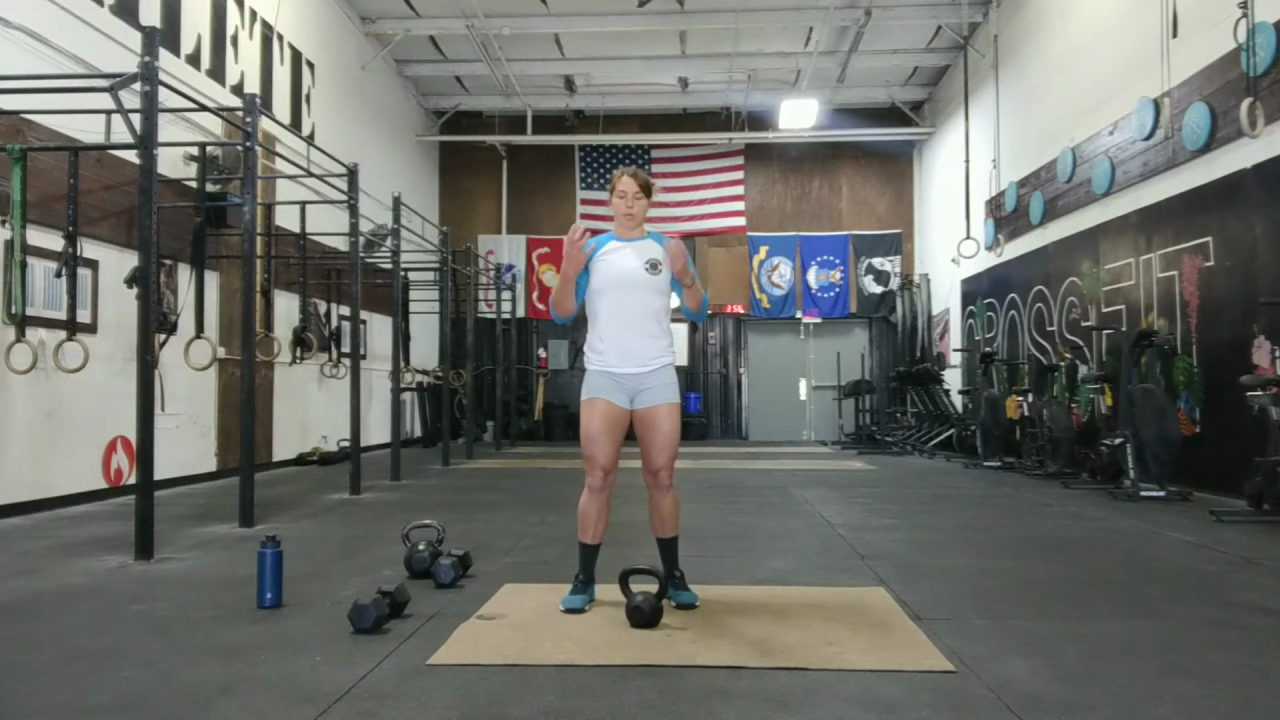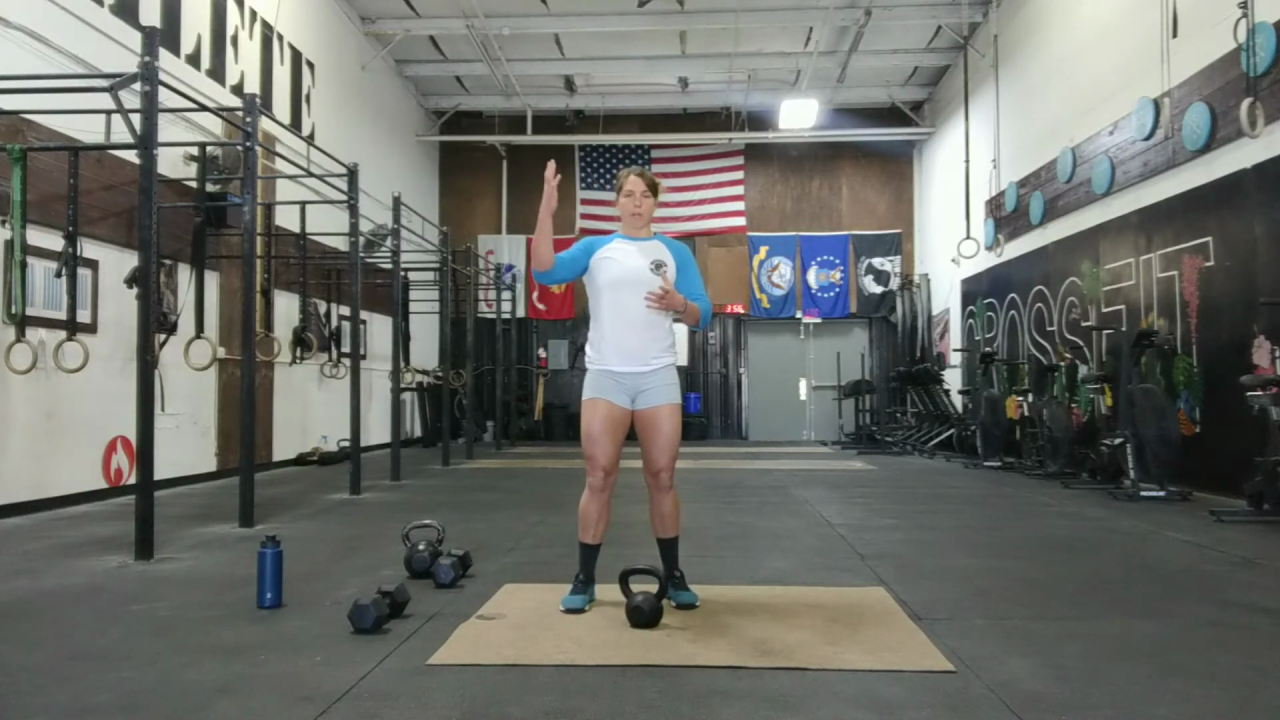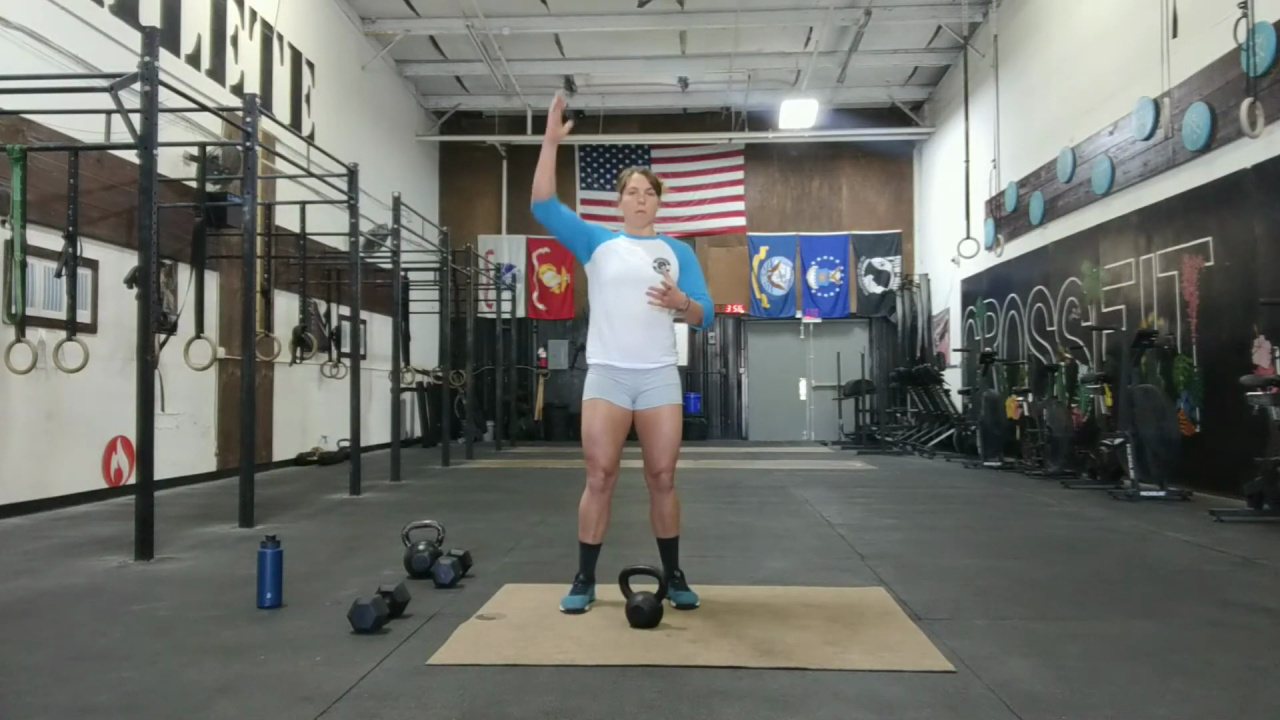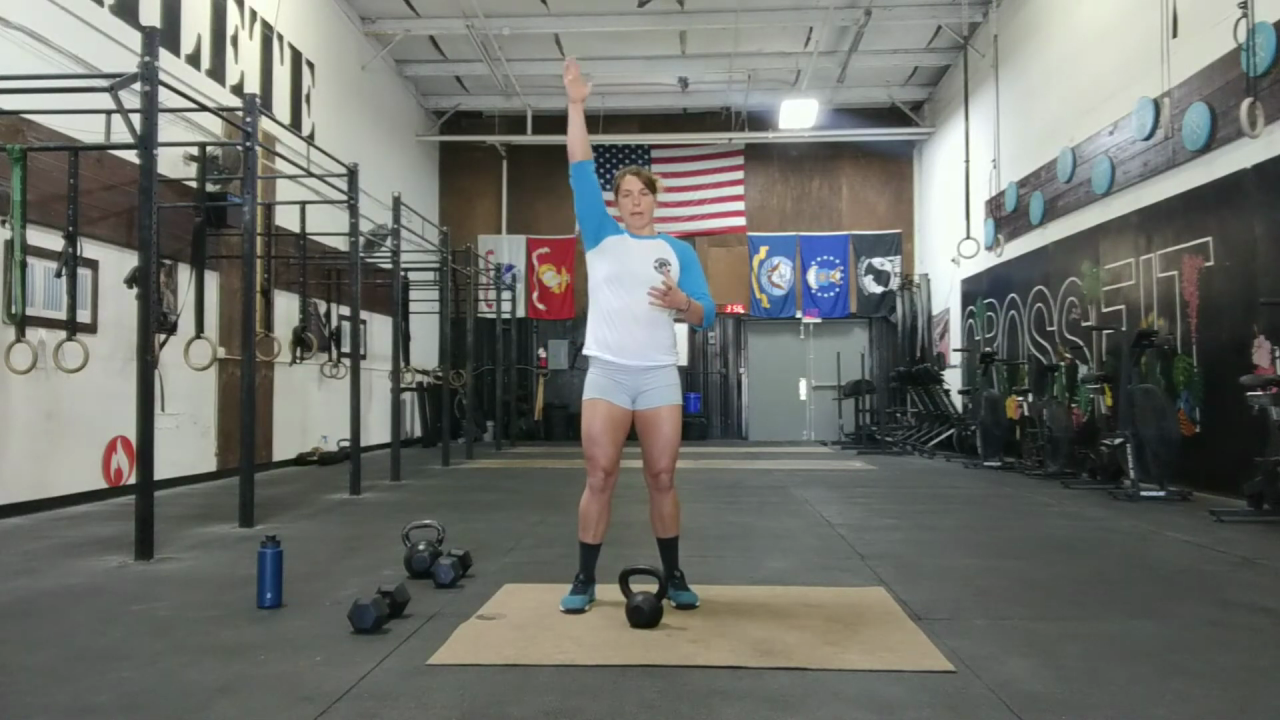
dt=0.5s
person 1, frame 1
left shoulder: (667, 249)
right shoulder: (590, 249)
left elbow: (698, 311)
right elbow: (561, 314)
left wrist: (686, 274)
right wrist: (569, 270)
left hip: (657, 376)
right hip: (604, 376)
left knee: (661, 477)
right knee: (598, 477)
left ankle: (673, 576)
right ankle: (584, 579)
person 1, frame 2
left shoulder: (676, 252)
right shoulder: (594, 248)
left elbow: (702, 315)
right elbow: (544, 271)
left wrist: (679, 304)
right wrist: (547, 209)
left hip: (658, 376)
right hip: (605, 376)
left knee: (662, 478)
right knee: (598, 477)
left ankle: (674, 576)
right ankle: (584, 579)
person 1, frame 3
left shoulder: (677, 251)
right shoulder: (596, 241)
left elbow: (704, 313)
right elbow: (543, 208)
left wrist: (680, 301)
right wrist: (551, 143)
left hip: (659, 377)
right hip: (605, 375)
left knee: (662, 478)
right knee: (599, 477)
left ankle: (673, 575)
right ankle: (584, 579)
person 1, frame 4
left shoulder: (678, 251)
right shoulder: (600, 237)
left elbow: (706, 314)
right elbow: (580, 171)
left wrist: (681, 302)
right wrist: (576, 105)
left hip: (659, 374)
right hip: (606, 373)
left knee: (662, 478)
right knee: (598, 477)
left ankle: (673, 576)
right ankle: (584, 580)
